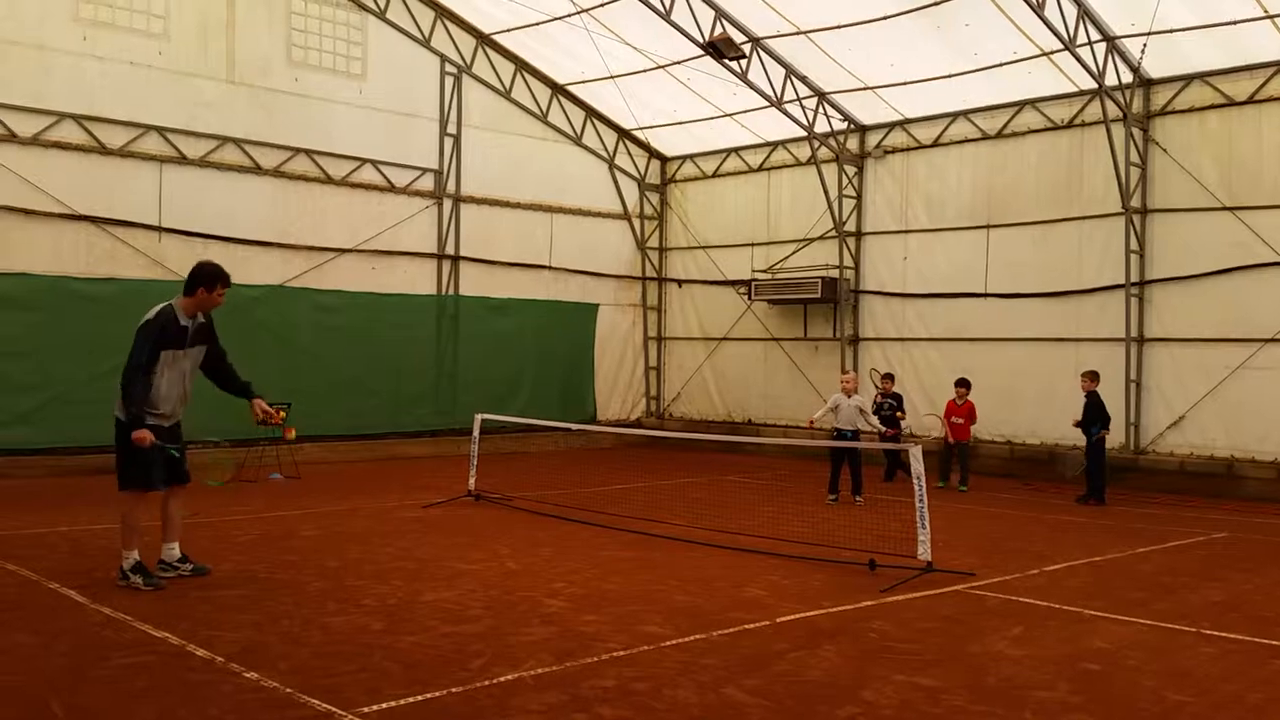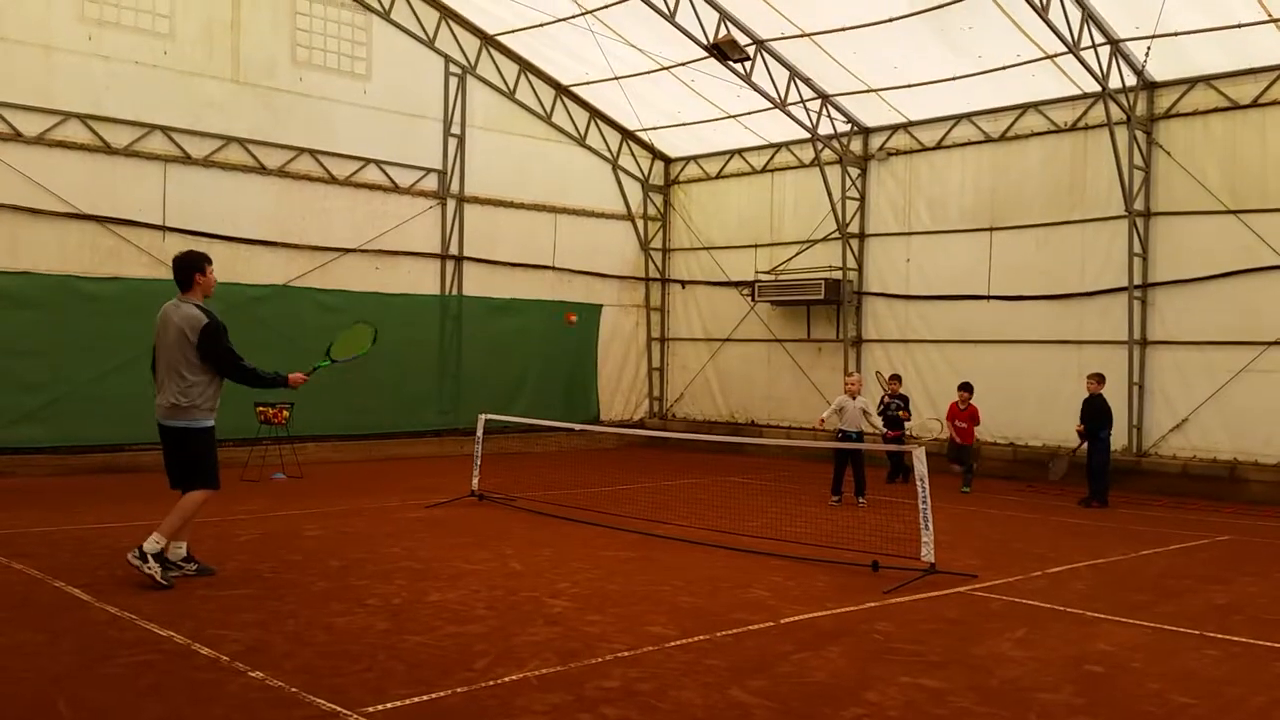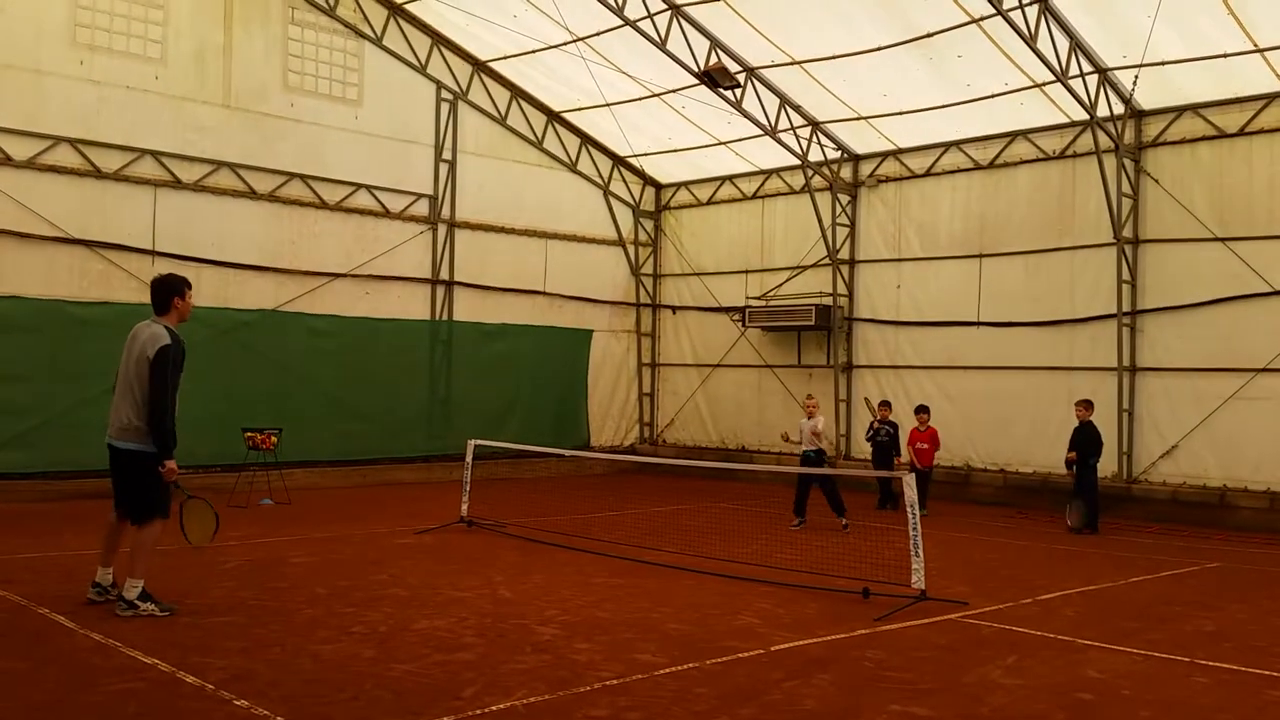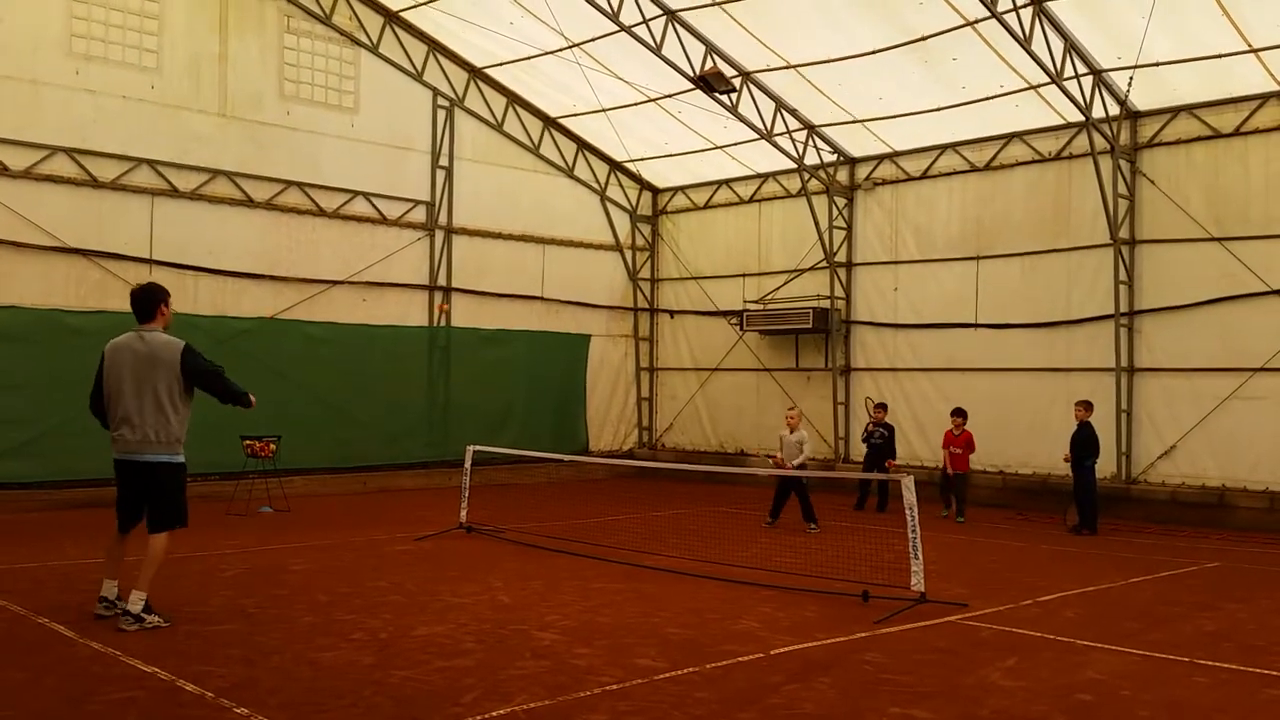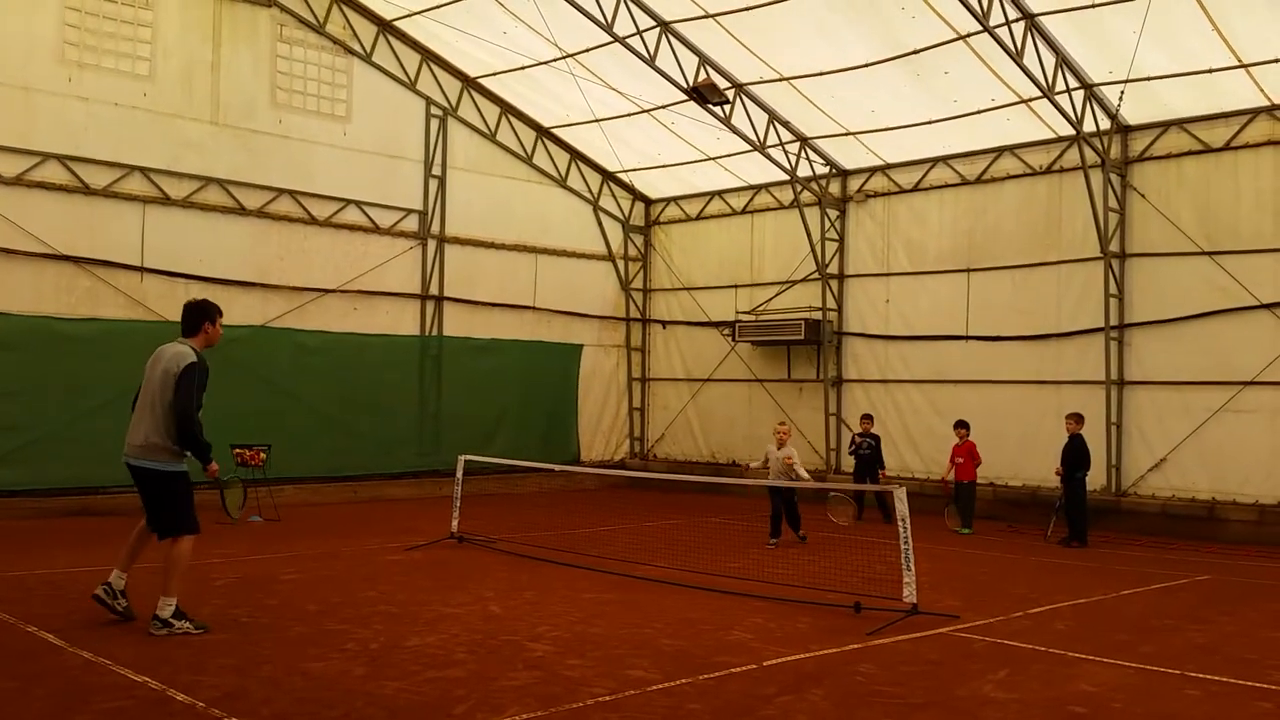
dt=1s
person 1, frame 1
left shoulder: (203, 323)
right shoulder: (158, 323)
left elbow: (217, 366)
right elbow: (131, 375)
left wrist: (251, 397)
right wrist: (137, 424)
left hip: (169, 420)
right hip: (140, 423)
left knee: (177, 484)
right knee: (136, 489)
left ankle: (171, 557)
right ankle: (129, 565)
person 1, frame 2
left shoulder: (166, 312)
right shoulder: (205, 323)
left elbow: (157, 364)
right elbow: (237, 369)
right wrist: (284, 380)
left hip: (169, 415)
right hip: (192, 419)
left knee: (191, 488)
right knee: (201, 489)
left ankle: (177, 556)
right ankle: (148, 550)
person 1, frame 3
left shoulder: (139, 331)
right shoulder: (168, 344)
right elbow: (162, 404)
right wrist: (167, 453)
left hip: (119, 437)
right hip: (143, 444)
left knee: (124, 513)
right knee: (152, 518)
left ankle: (102, 583)
right ankle: (132, 596)
person 1, frame 4
left shoulder: (113, 349)
right shoulder: (177, 350)
left elbow: (97, 404)
right elbow: (216, 382)
right wrist: (245, 398)
left hip: (125, 454)
right hip: (164, 455)
left knee: (124, 526)
right knee: (161, 530)
left ankle: (108, 597)
right ankle: (136, 608)
person 1, frame 5
left shoulder: (162, 353)
right shoulder: (193, 363)
right elbow: (186, 419)
right wrist: (205, 457)
left hip: (137, 453)
right hip: (164, 460)
left knee: (155, 522)
right knee: (183, 534)
left ankle: (113, 586)
right ankle: (166, 614)
